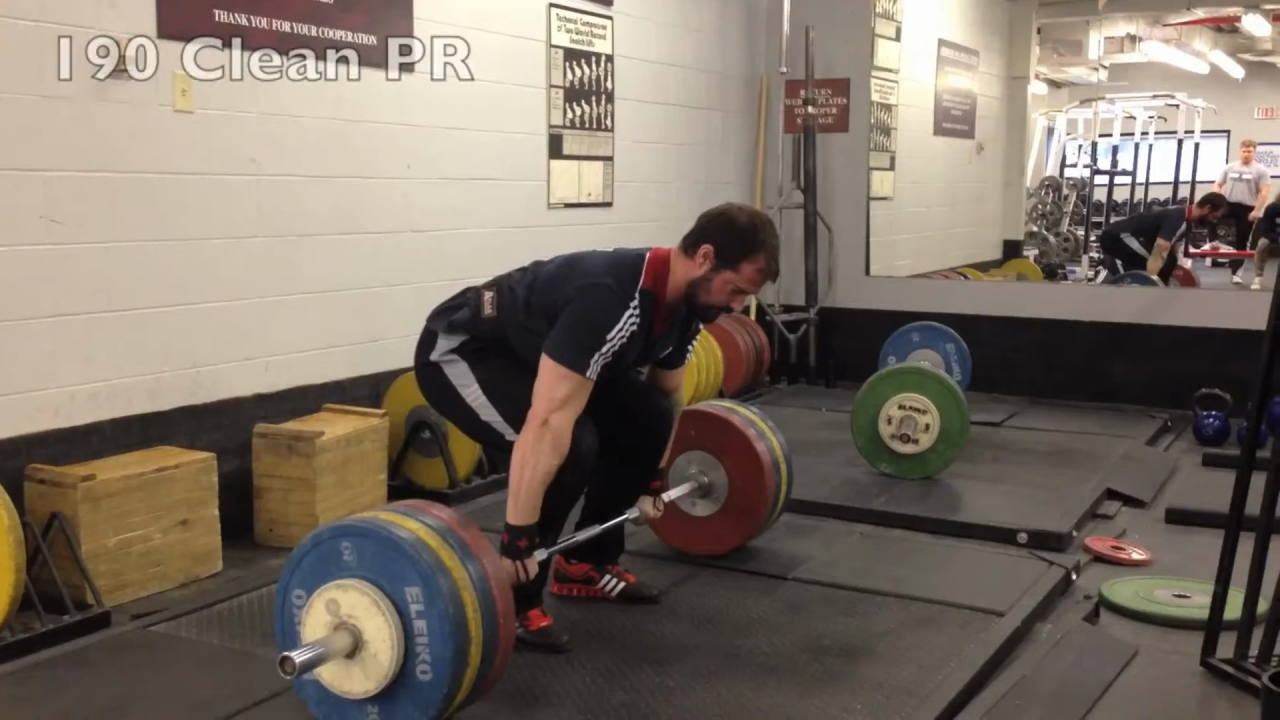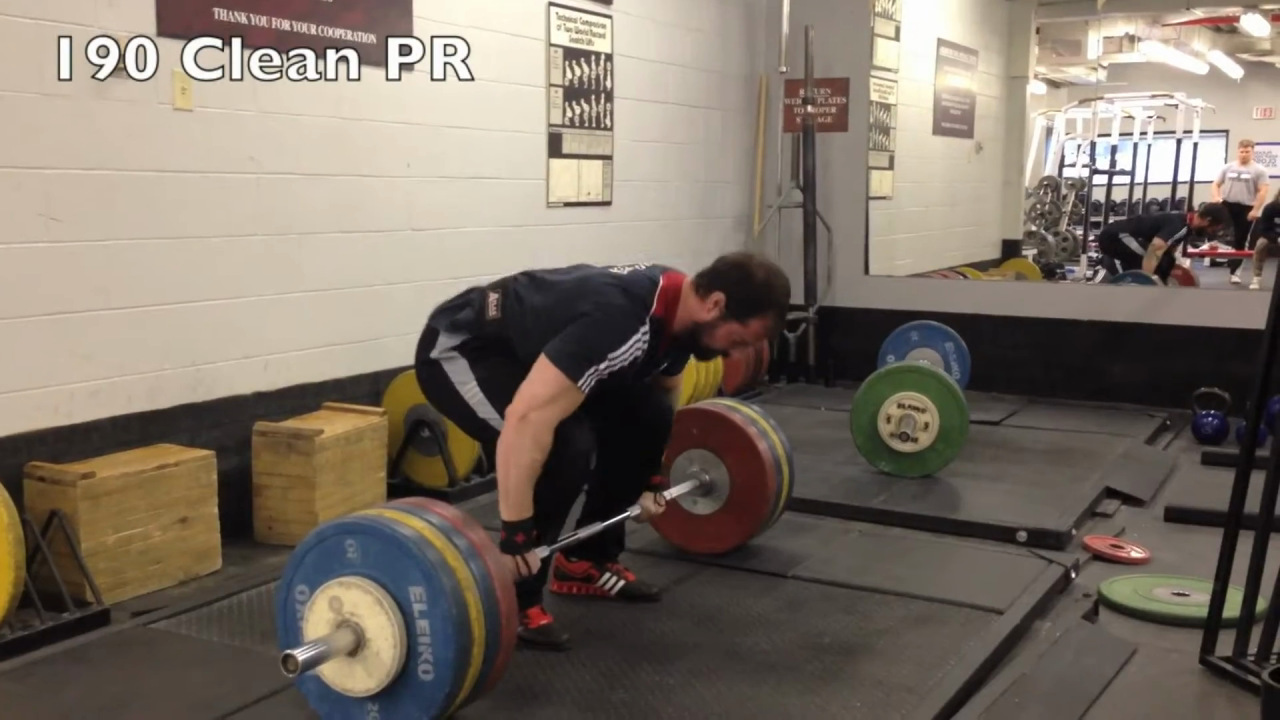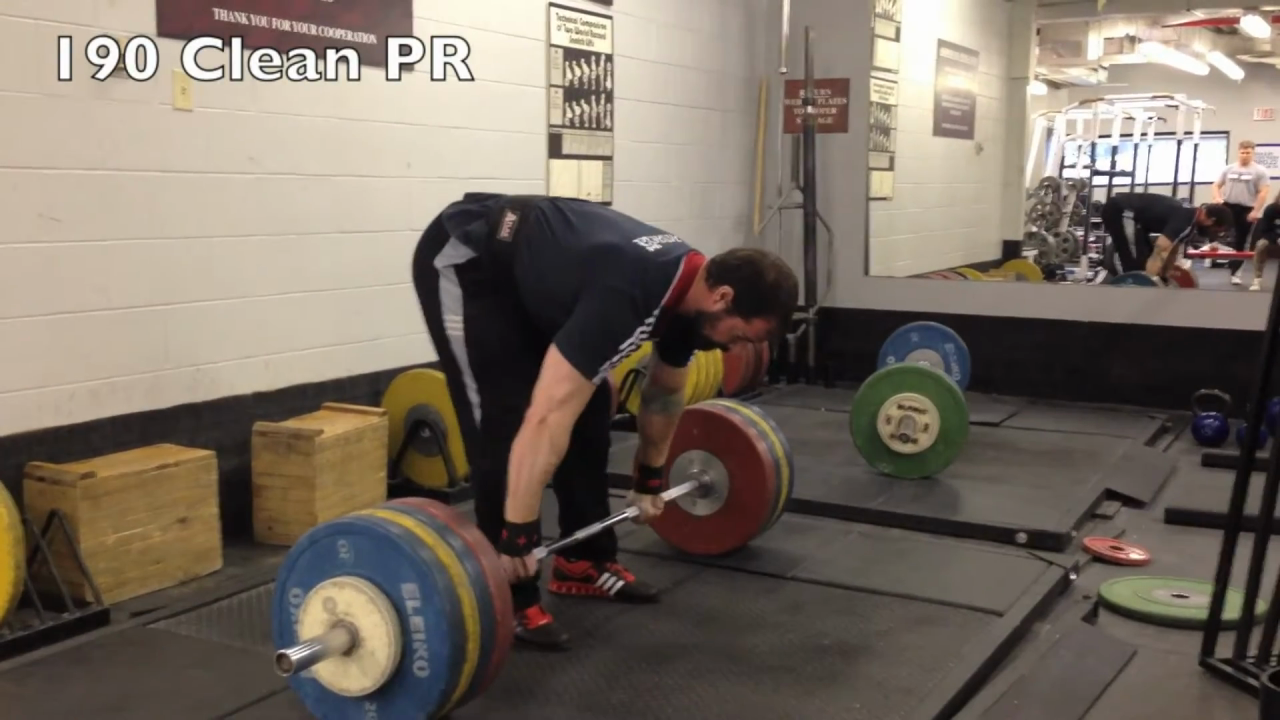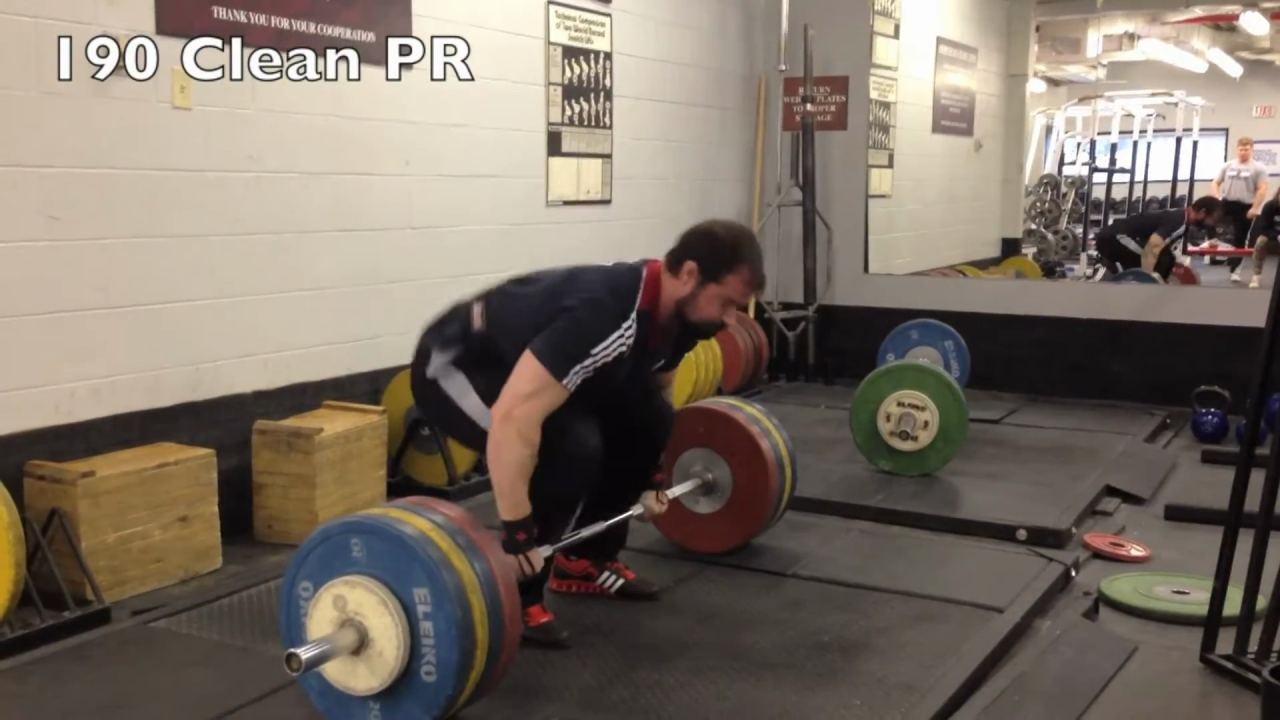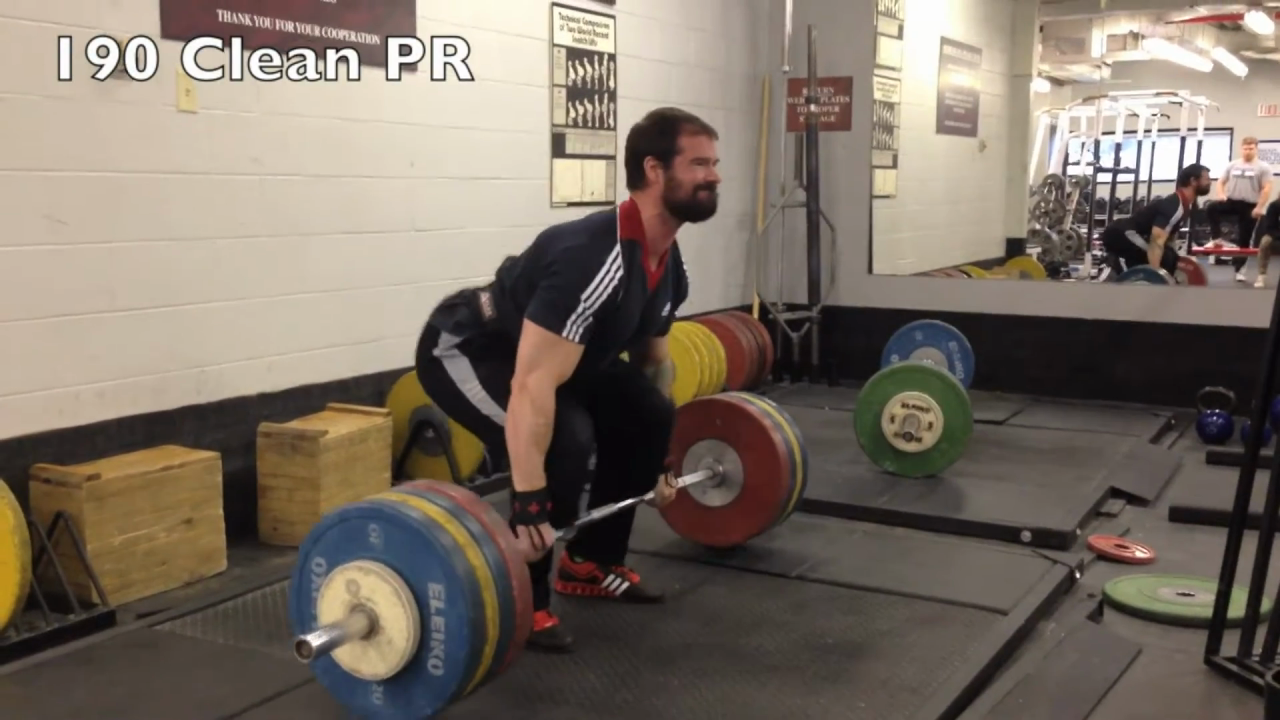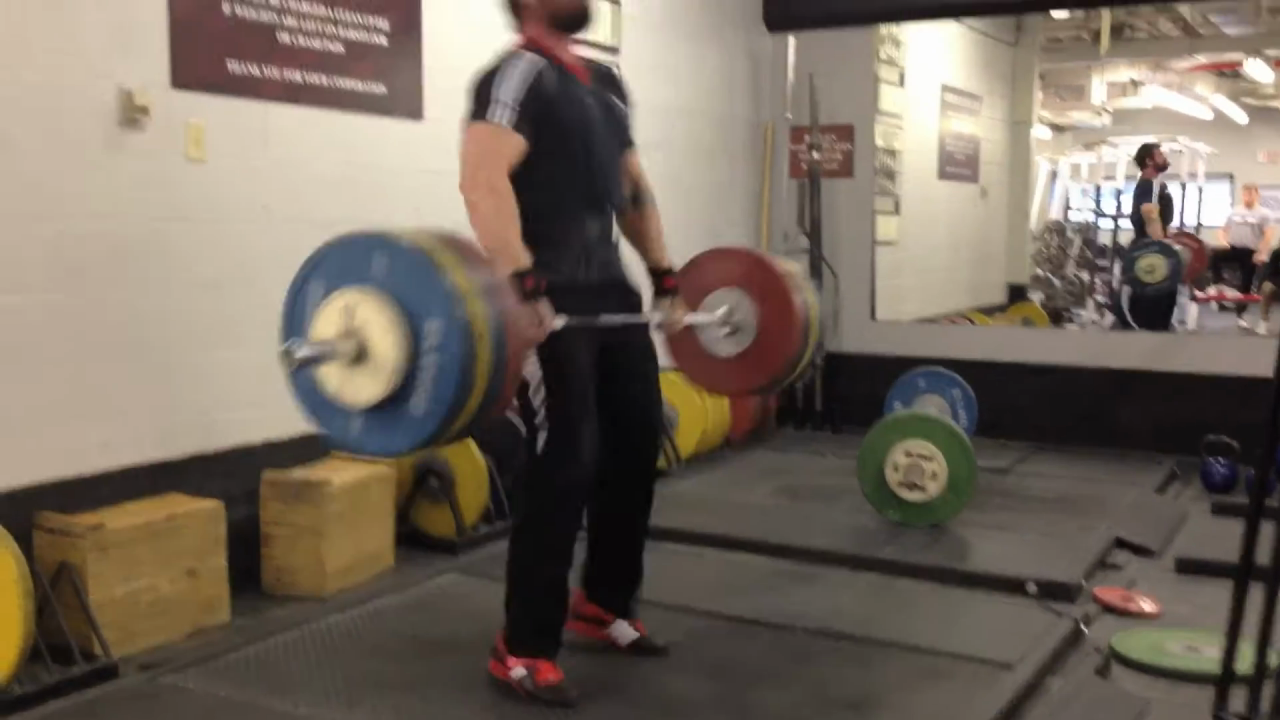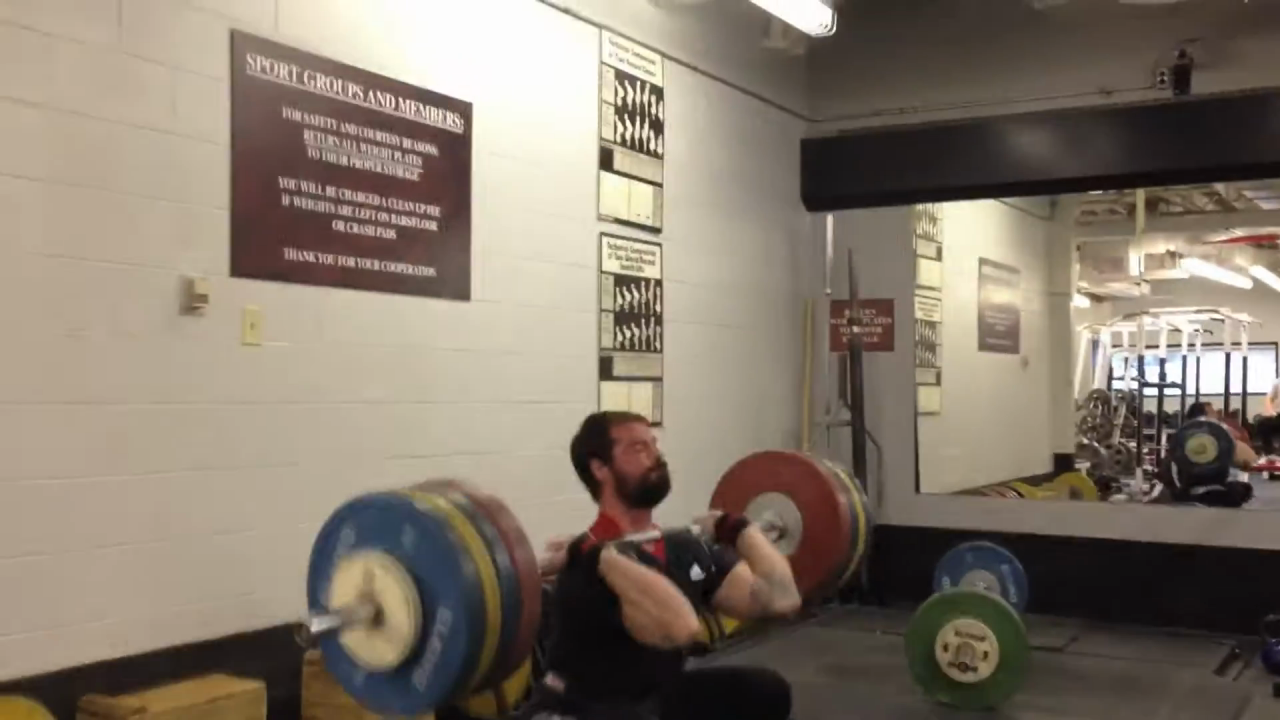
dt=0.7s
person 1, frame 1
left shoulder: (682, 303)
right shoulder: (608, 297)
left elbow: (666, 394)
right elbow: (548, 422)
left wrist: (651, 483)
right wrist: (516, 540)
left hip: (529, 350)
right hip: (459, 352)
left knee: (647, 418)
right knee: (573, 446)
left ankle: (586, 563)
right ankle: (511, 598)
person 1, frame 2
left shoulder: (679, 306)
right shoulder: (620, 319)
left elbow: (664, 392)
right elbow: (526, 420)
left wrist: (650, 480)
right wrist: (515, 536)
left hip: (527, 344)
right hip: (460, 350)
left knee: (646, 417)
right knee: (567, 446)
left ankle: (586, 561)
right ankle: (510, 598)
person 1, frame 3
left shoulder: (688, 283)
right shoulder: (628, 296)
left elbow: (664, 393)
right elbow: (547, 418)
left wrist: (649, 480)
right wrist: (517, 536)
left hip: (524, 266)
right hip: (465, 258)
left knee: (588, 407)
right knee: (505, 419)
left ankle: (584, 561)
right ankle: (507, 595)
person 1, frame 4
left shoulder: (676, 318)
right shoulder: (604, 314)
left elbow: (653, 386)
right elbow: (511, 419)
left wrist: (649, 480)
right wrist: (517, 534)
left hip: (526, 364)
right hip: (455, 364)
left knee: (649, 419)
right knee: (575, 446)
left ankle: (586, 559)
person 1, frame 5
left shoulder: (669, 265)
right shoulder: (591, 260)
left elbow: (653, 360)
right elbow: (532, 389)
left wrist: (659, 464)
right wrist: (529, 507)
right hip: (465, 349)
left knee: (650, 417)
right knee: (567, 441)
left ankle: (591, 562)
person 1, frame 6
left shoulder: (602, 82)
right shoulder: (520, 73)
left elbow: (633, 190)
right elbow: (486, 182)
left wrist: (665, 280)
right wrist: (523, 283)
left hip: (605, 292)
right hip: (539, 303)
left knee: (634, 449)
right knee: (567, 462)
left ankle: (605, 607)
right ankle: (523, 648)
person 1, frame 7
left shoulder: (686, 550)
right shoulder: (592, 569)
left elbow: (781, 599)
right elbow: (681, 627)
left wrist: (736, 528)
right wrist: (601, 558)
left knee: (766, 695)
